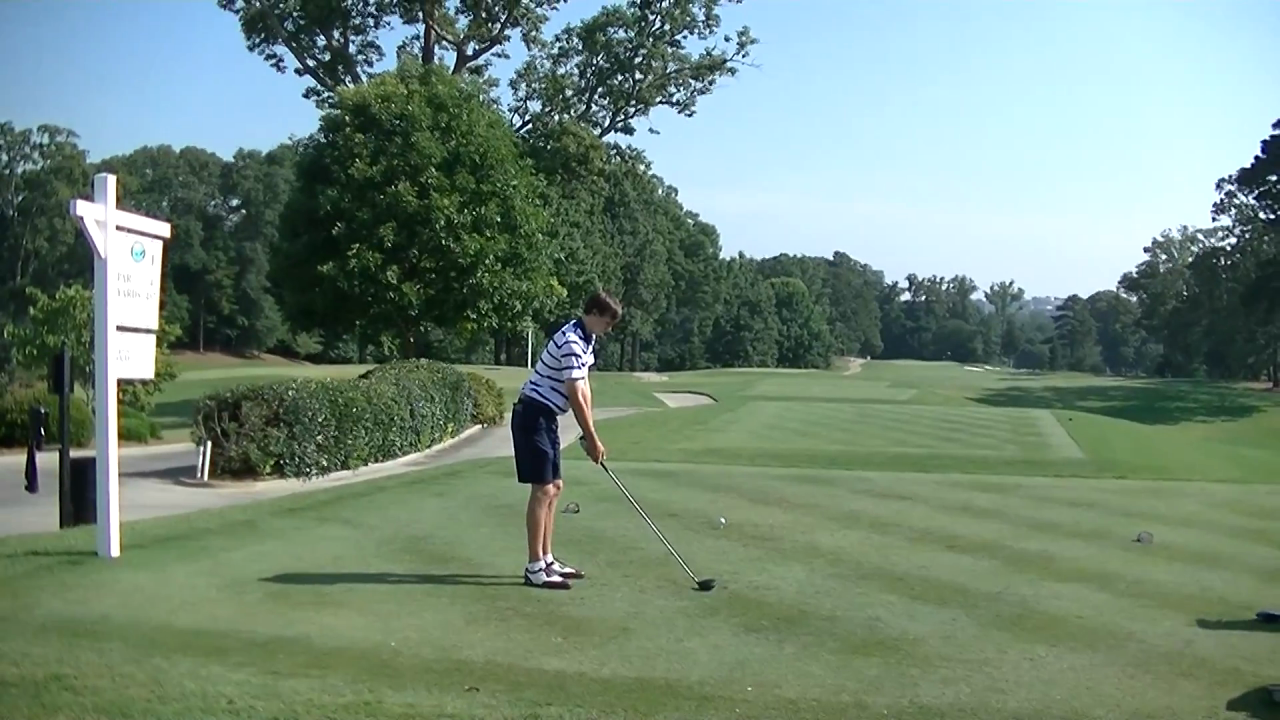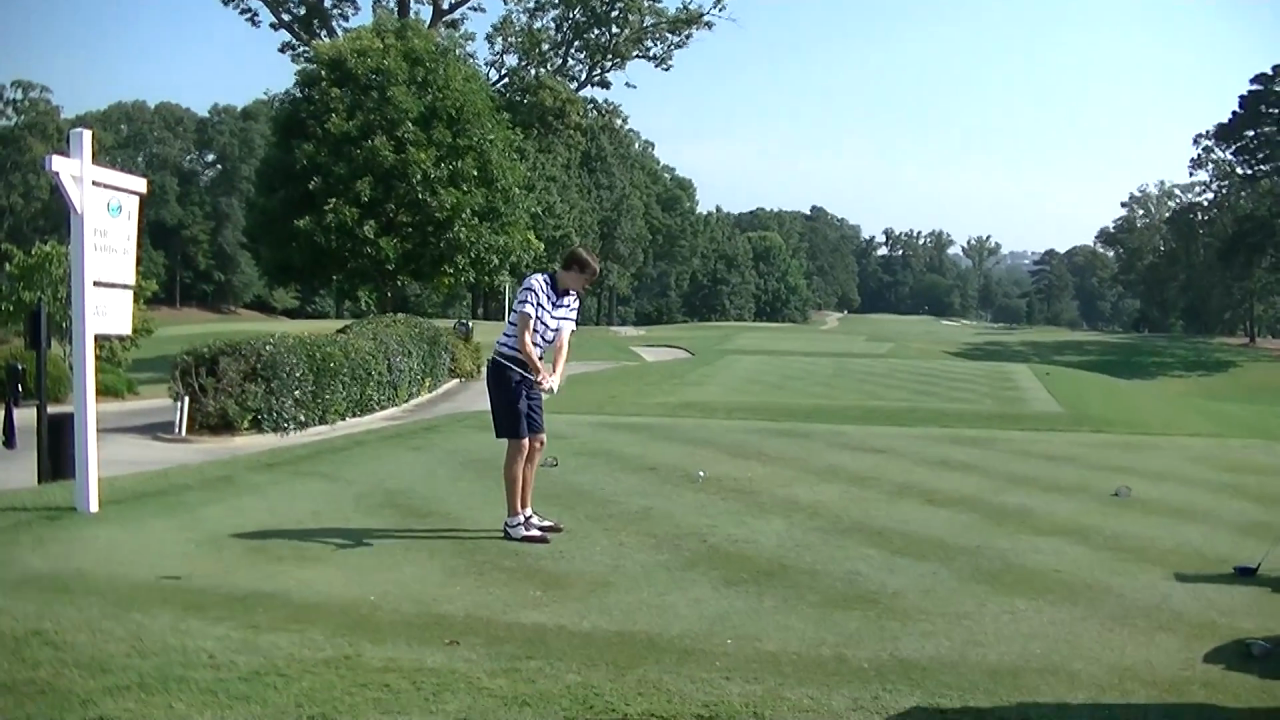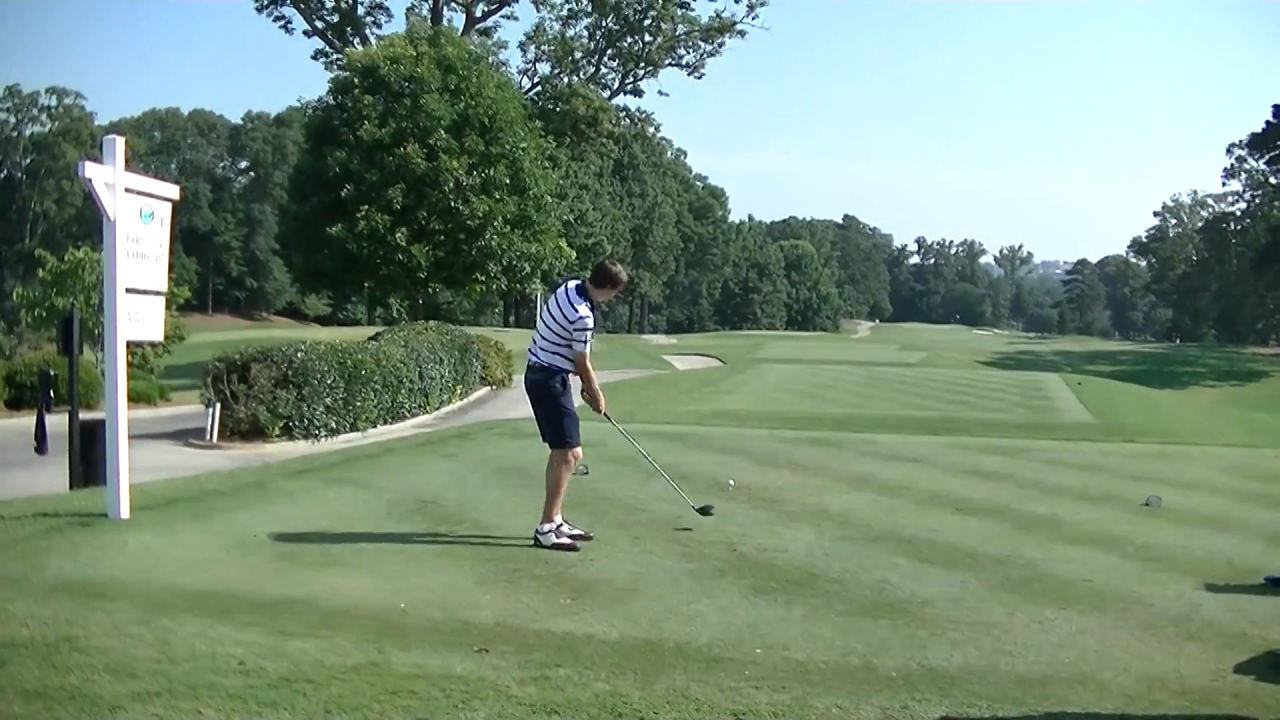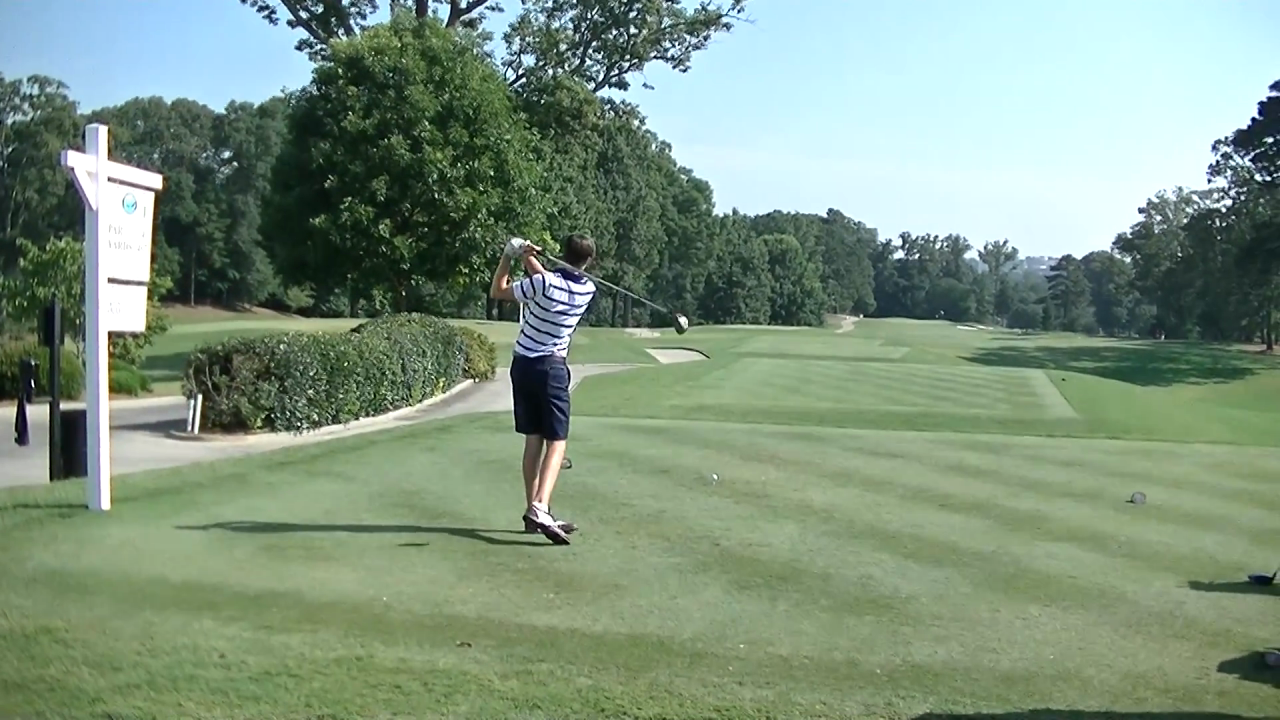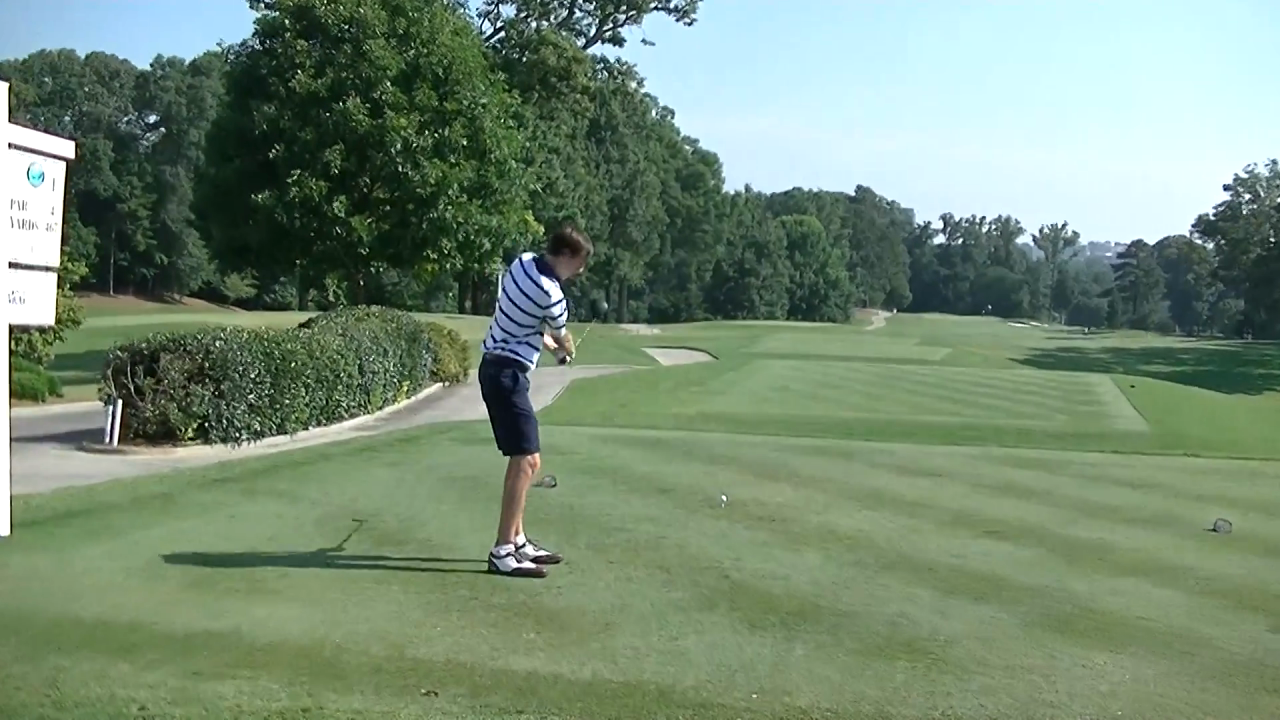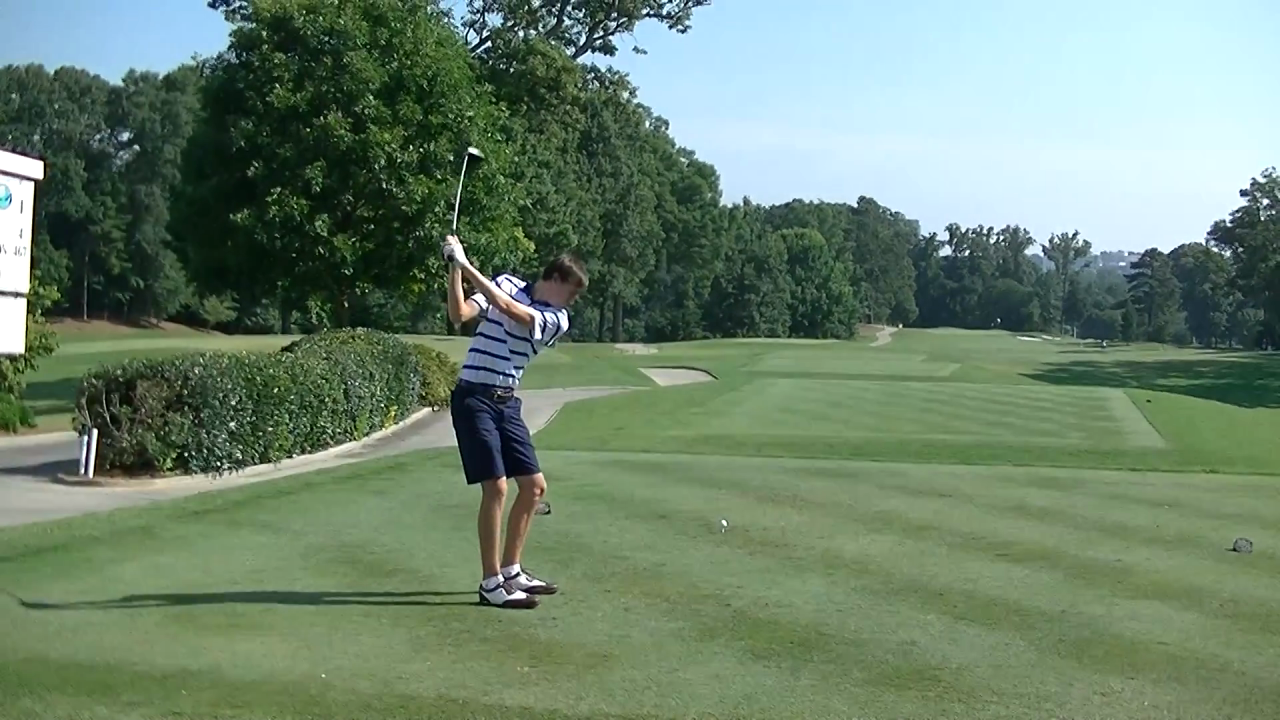
dt=0.7s
person 1, frame 1
left shoulder: (586, 338)
right shoulder: (571, 342)
left elbow: (585, 387)
right elbow: (575, 398)
left wrist: (589, 434)
right wrist: (593, 439)
left hip: (546, 417)
right hip: (533, 416)
left knee: (554, 487)
right knee: (543, 489)
left ankle: (546, 559)
right ankle: (534, 567)
person 1, frame 2
left shoulder: (571, 301)
right shoulder: (535, 285)
left elbow: (562, 341)
right elbow: (522, 336)
left wrist: (554, 376)
right wrist: (539, 371)
left hip: (528, 372)
right hip: (507, 369)
left knee: (537, 442)
right knee: (519, 444)
left ankle: (526, 513)
right ankle: (514, 521)
person 1, frame 3
left shoulder: (569, 285)
right shoulder: (583, 318)
right elbow: (580, 364)
left wrist: (589, 388)
right wrist: (595, 393)
left hip: (539, 375)
right hip: (549, 381)
left knee: (561, 449)
right knee: (571, 453)
left ankle: (554, 520)
right ankle: (545, 529)
person 1, frame 4
left shoulder: (543, 283)
right shoulder: (588, 290)
left elbow: (497, 292)
left wrist: (508, 257)
right wrist: (527, 257)
left hip: (522, 365)
right hip: (551, 368)
left knee: (533, 440)
right knee: (556, 443)
left ankle: (534, 512)
right ankle: (540, 508)
person 1, frame 5
left shoulder: (524, 262)
right shoulder: (550, 295)
right elbow: (561, 342)
left wrist: (552, 343)
right wrist: (566, 350)
left hip: (505, 372)
right hip: (506, 374)
left knee: (525, 458)
right knee: (527, 461)
left ankle: (517, 541)
person 1, frame 6
left shoulder: (557, 320)
right shoulder: (506, 283)
left elbow: (510, 309)
right elbow: (459, 315)
right wrist: (455, 268)
left hip: (506, 403)
right hip: (473, 398)
left knee: (534, 486)
right knee: (496, 487)
